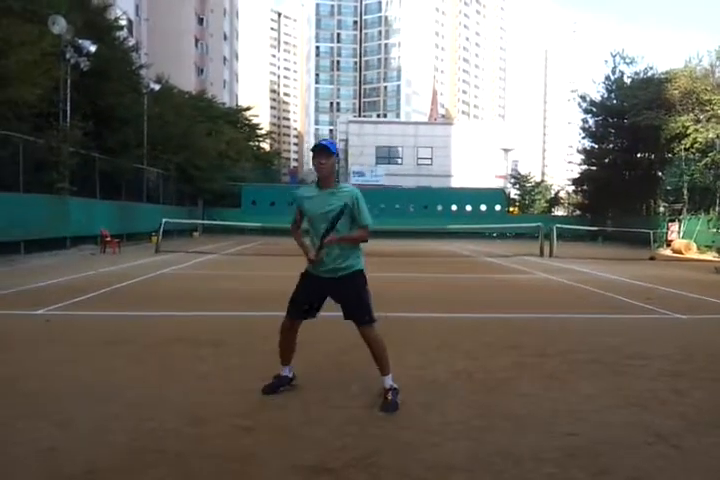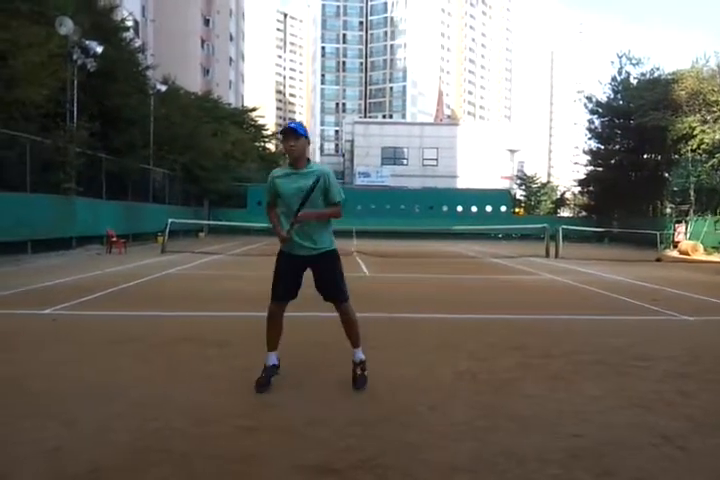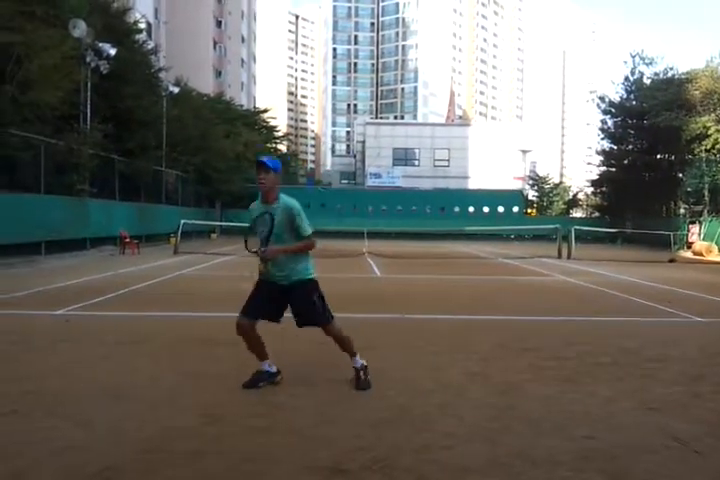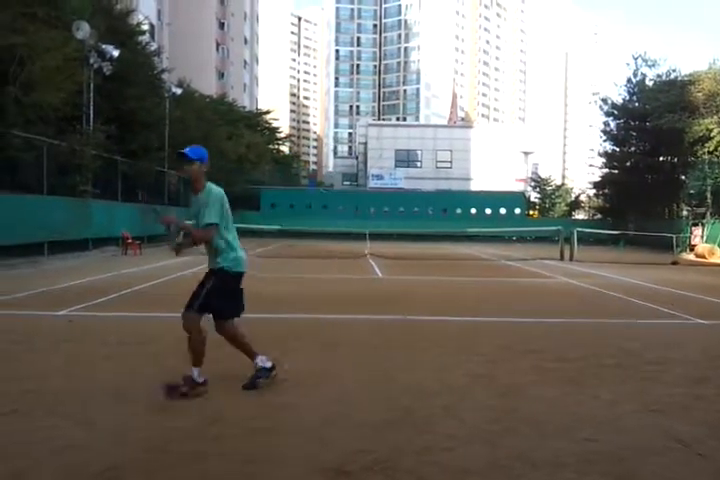
dt=0.3s
person 1, frame 1
left shoulder: (352, 194)
right shoulder: (303, 195)
left elbow: (364, 234)
right elbow: (296, 228)
left wrist: (338, 238)
right wrist: (306, 250)
left hip: (348, 271)
right hip: (316, 271)
left knee: (367, 329)
right knee: (290, 323)
left ankle: (389, 386)
right ankle: (286, 374)
person 1, frame 2
left shoulder: (324, 174)
right shoulder: (276, 177)
left elbow: (338, 210)
right elbow: (271, 208)
left wrist: (315, 214)
right wrist: (278, 230)
left hip: (323, 250)
right hip: (291, 251)
left knee: (343, 305)
right knee: (276, 307)
left ankle: (358, 359)
right ankle: (272, 363)
person 1, frame 3
left shoulder: (291, 206)
right shoulder: (255, 209)
left elbow: (310, 243)
left wrist: (279, 250)
right wrist: (262, 260)
left hip: (300, 277)
right hip: (271, 278)
left knee: (329, 327)
right knee: (244, 324)
left ankle: (358, 365)
right ankle: (268, 369)
person 1, frame 4
left shoulder: (213, 194)
right shoulder: (197, 197)
left elbow: (204, 236)
left wrist: (177, 224)
right wrist: (184, 243)
left hip: (227, 265)
right hip: (227, 265)
left knee: (191, 317)
right knee: (224, 324)
left ankle: (196, 378)
right ankle: (263, 365)
